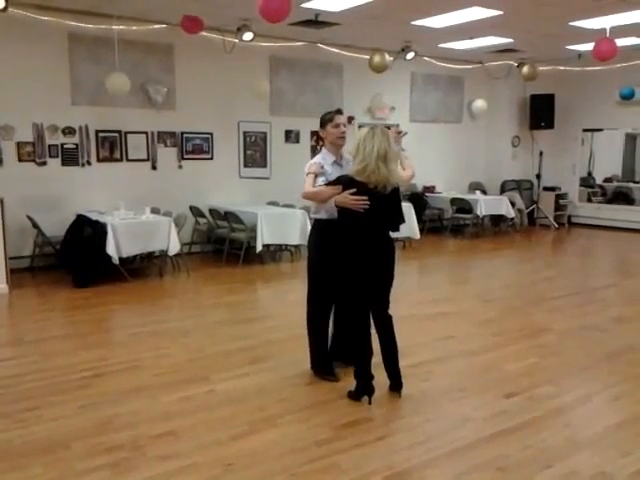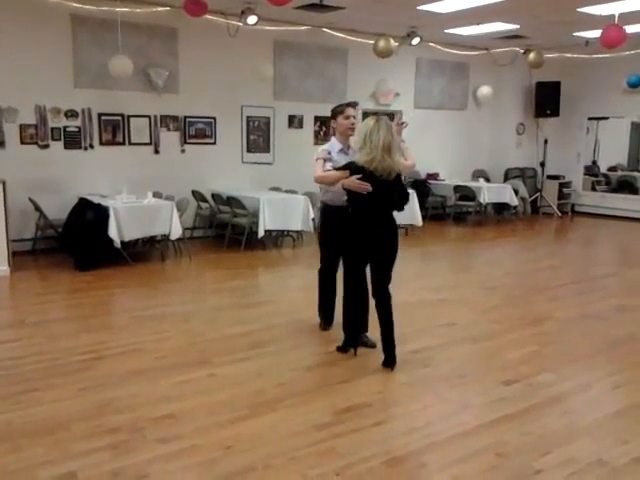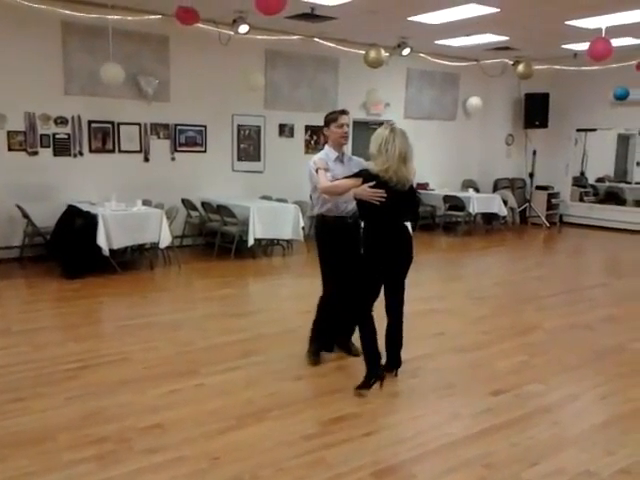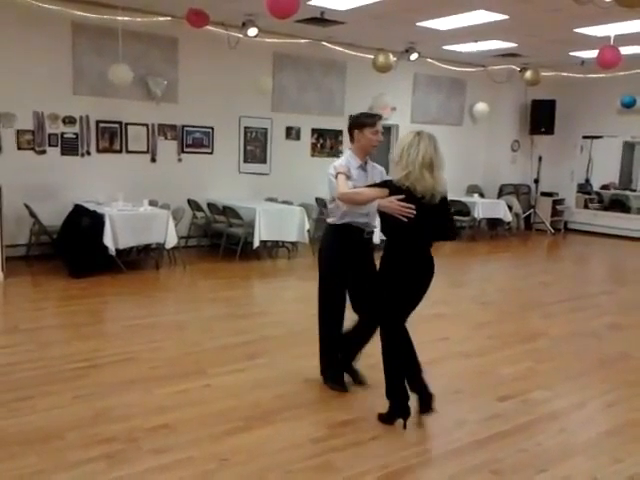
dt=1s
person 1, frame 1
left shoulder: (349, 182)
right shoulder: (393, 182)
right elbow: (409, 171)
left wrist: (312, 172)
right wrist: (395, 146)
left hip: (357, 257)
right hip: (383, 254)
left knee: (360, 319)
right knee: (382, 314)
left ankle: (364, 384)
right ankle: (395, 379)
person 1, frame 2
left shoulder: (356, 168)
right shoulder: (396, 168)
left elbow: (320, 178)
right elbow: (407, 179)
right wrist: (398, 139)
left hip: (360, 235)
right hip: (386, 235)
left knee: (353, 287)
right knee: (382, 291)
left ankle: (351, 340)
right ankle: (389, 353)
person 1, frame 3
left shoulder: (369, 176)
right shoulder: (406, 179)
left elbow: (326, 188)
right elbow: (412, 213)
left wrist: (321, 168)
left hip: (377, 247)
right hip: (402, 246)
left knee: (363, 307)
right knee: (395, 302)
left ankle: (373, 368)
right ankle: (393, 360)
person 1, frame 4
left shoulder: (396, 187)
right shoulder: (437, 192)
left elbow: (345, 195)
right elbow: (448, 232)
left wrist: (342, 173)
left hip: (396, 267)
right hip: (423, 268)
left knee: (390, 332)
right knee: (396, 326)
left ankle: (398, 405)
right ankle: (421, 391)
person 2, frame 1
left shoulder: (352, 163)
right shoulder: (318, 164)
right elbow: (313, 194)
right wrist: (337, 200)
right hip: (326, 233)
right knee: (321, 299)
left ankle: (341, 350)
right ankle: (321, 362)
person 2, frame 2
left shoulder: (359, 152)
right shoulder: (326, 151)
right elbow: (319, 177)
right wrist: (344, 183)
right hip: (332, 215)
right knee: (328, 269)
left ankle: (357, 329)
right ankle: (326, 316)
person 2, frame 3
left shoulder: (356, 162)
right shoulder: (319, 161)
right elbow: (328, 191)
right wrist: (356, 193)
left hip: (351, 225)
right hip: (329, 227)
left knee: (353, 285)
right knee: (334, 288)
left ankle: (343, 337)
right ankle: (318, 343)
person 2, frame 4
left shoulder: (377, 171)
right shoulder: (340, 167)
left elbow: (397, 191)
right elbow: (346, 201)
right wrist: (382, 204)
left hip: (363, 242)
right hip: (339, 241)
left knee: (372, 311)
right knee: (332, 307)
left ankle: (344, 357)
right ankle: (331, 371)
